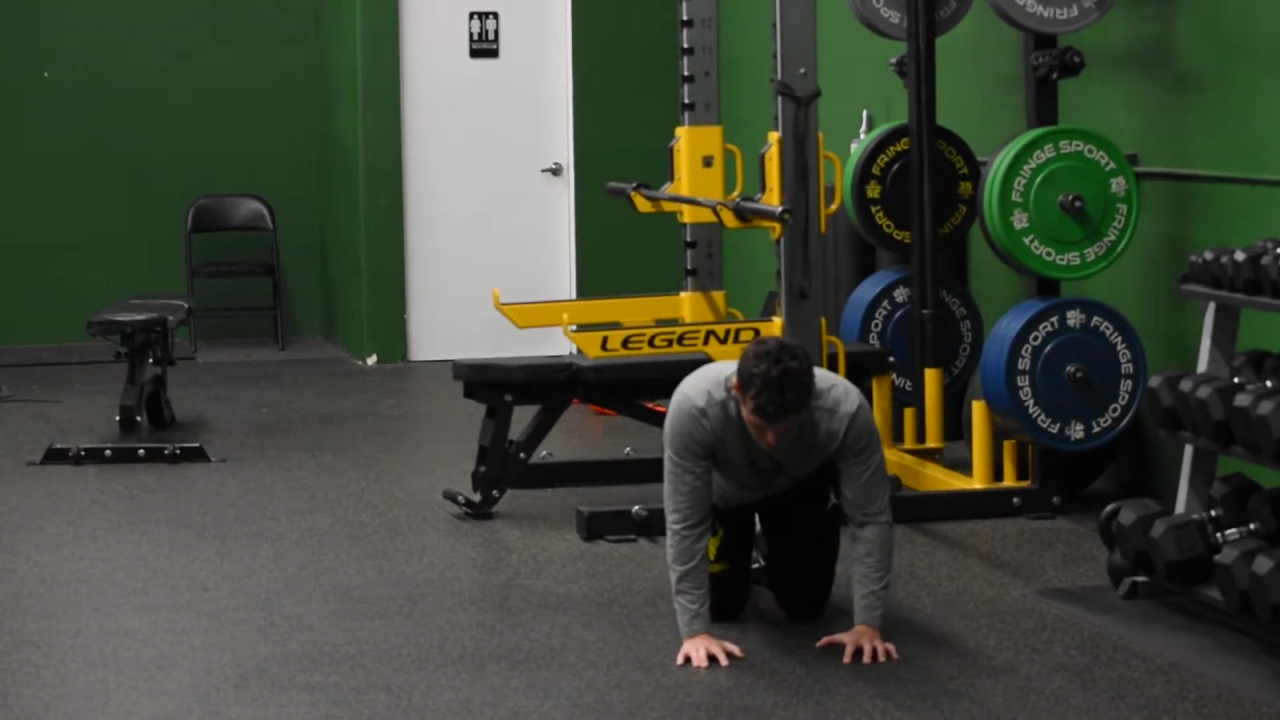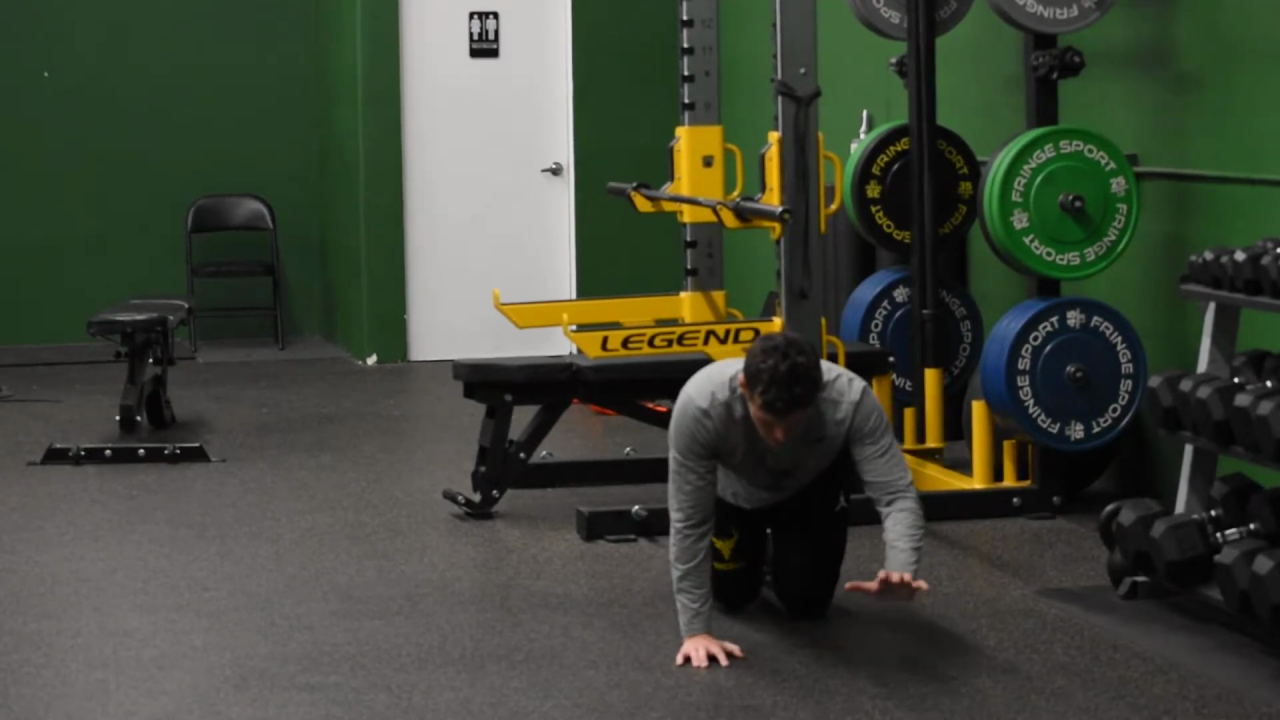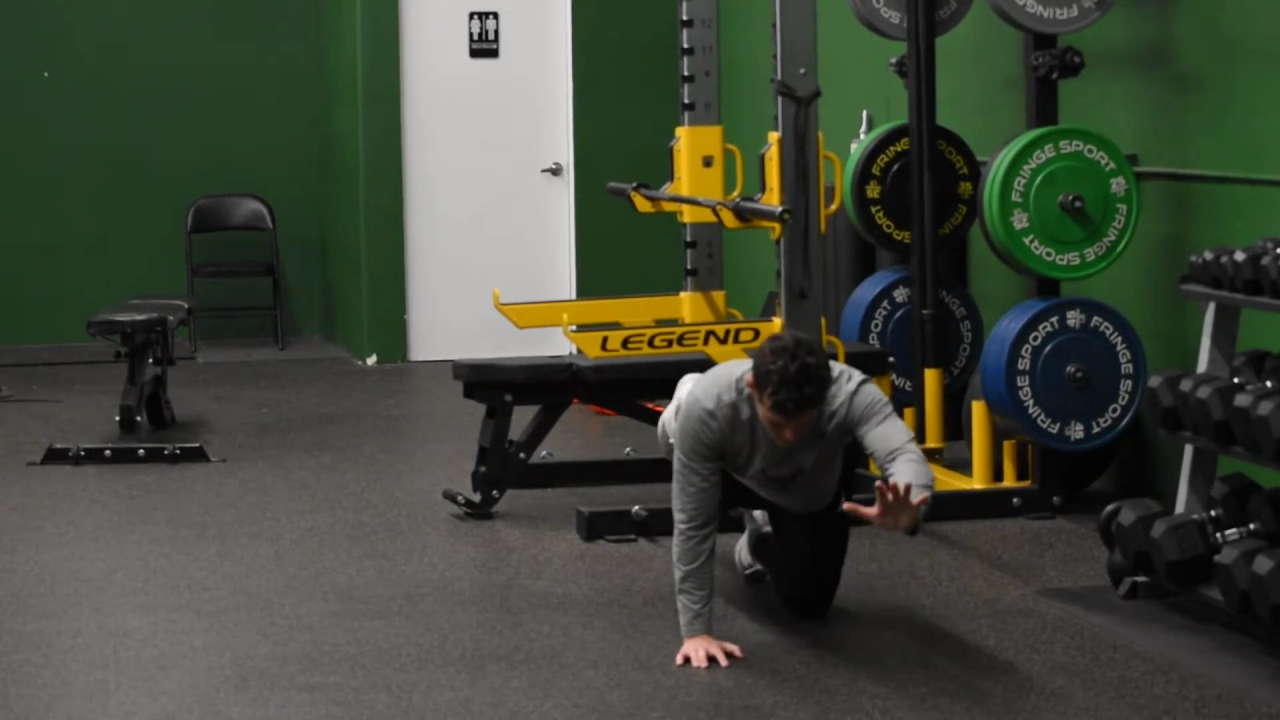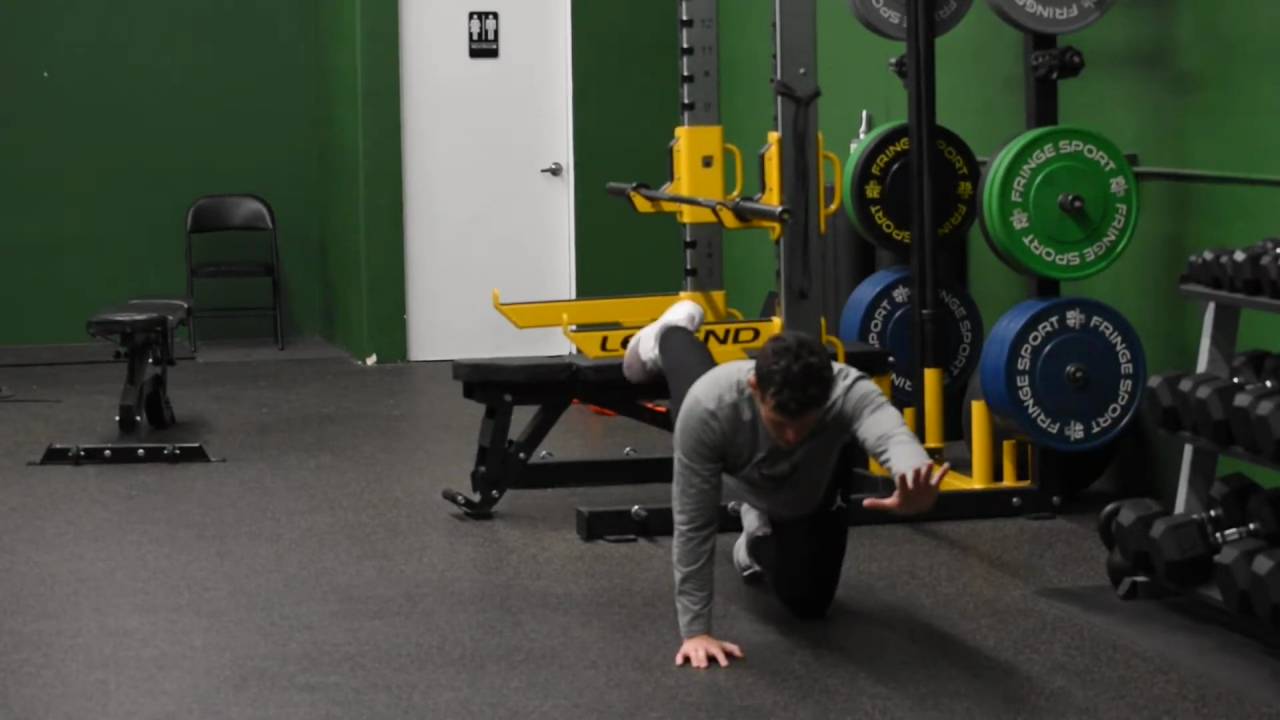
dt=0.4s
person 1, frame 1
left shoulder: (845, 410)
right shoulder: (694, 405)
left elbow: (870, 518)
right elbow: (684, 521)
left wrist: (866, 621)
right wrist: (694, 630)
left hip: (802, 486)
right hip: (721, 488)
left knee: (804, 606)
right knee: (721, 605)
left ankle: (772, 549)
person 1, frame 2
left shoulder: (852, 401)
right shoulder: (701, 405)
left elbow: (897, 492)
right elbow: (688, 520)
left wrist: (900, 567)
right wrist: (695, 629)
right hip: (733, 485)
left knee: (806, 603)
right knee: (732, 596)
left ankle: (773, 546)
person 1, frame 3
left shoulder: (853, 395)
right shoulder: (708, 406)
left elbow: (905, 455)
right elbow: (693, 522)
left wrist: (906, 512)
right wrist: (695, 630)
right hip: (739, 475)
left knee: (807, 604)
left ankle: (762, 540)
person 1, frame 4
left shoulder: (851, 394)
right shoulder: (710, 406)
left elbow: (895, 439)
right elbow: (693, 524)
left wrist: (916, 488)
right wrist: (695, 630)
right hip: (743, 472)
left knee: (807, 603)
left ankle: (760, 536)
right ankle: (671, 333)
